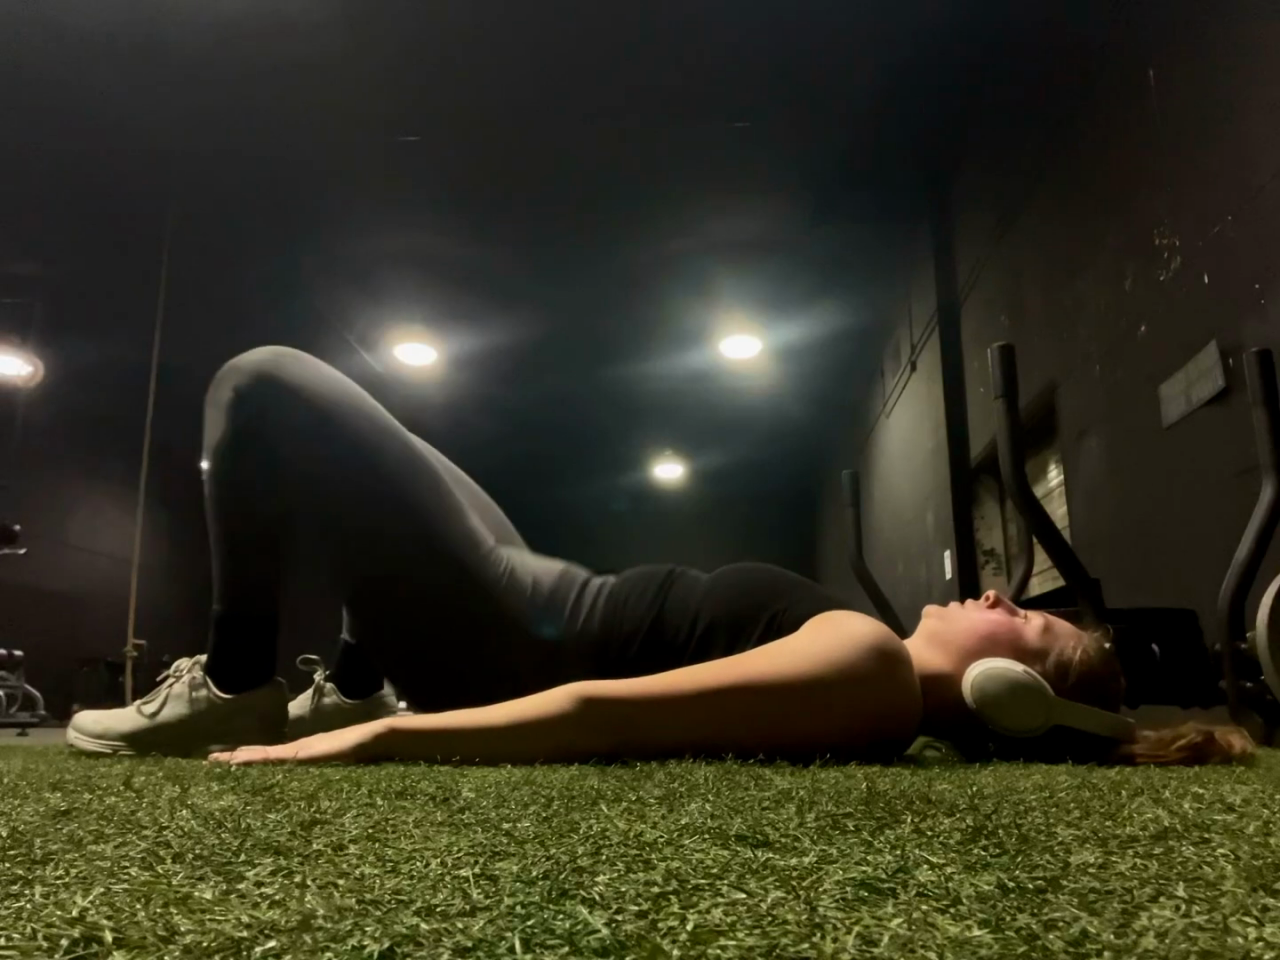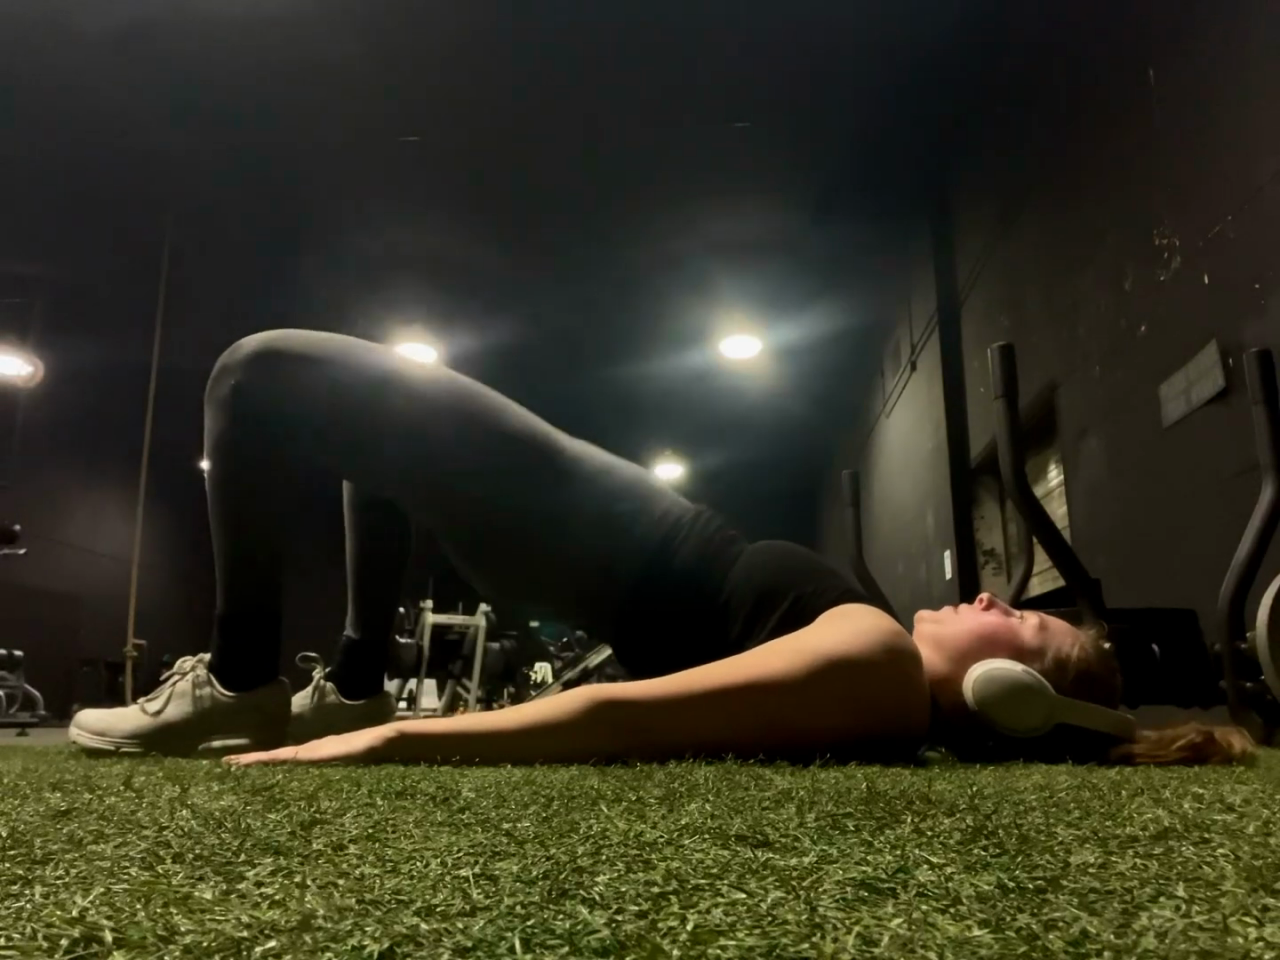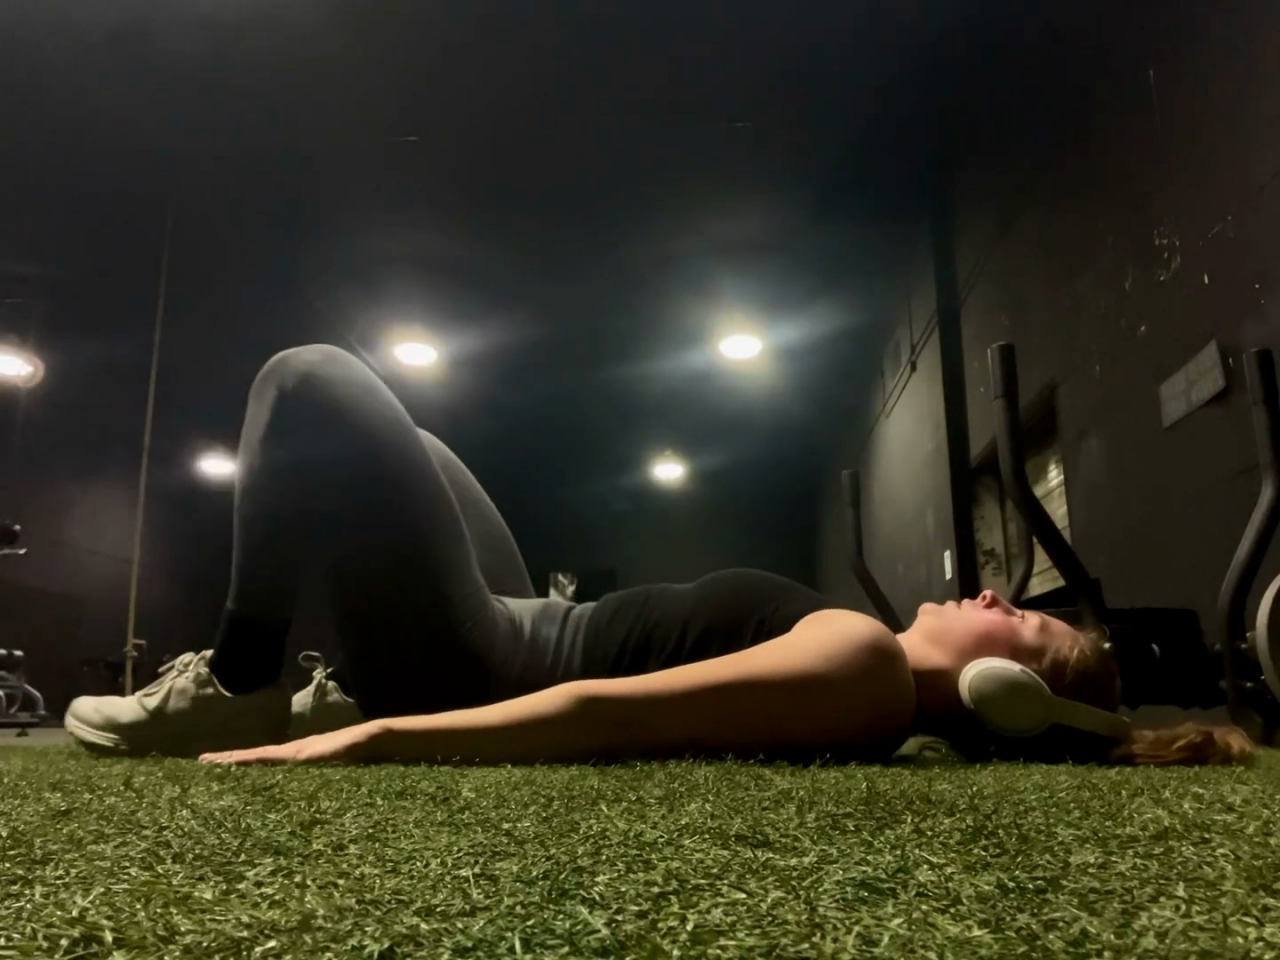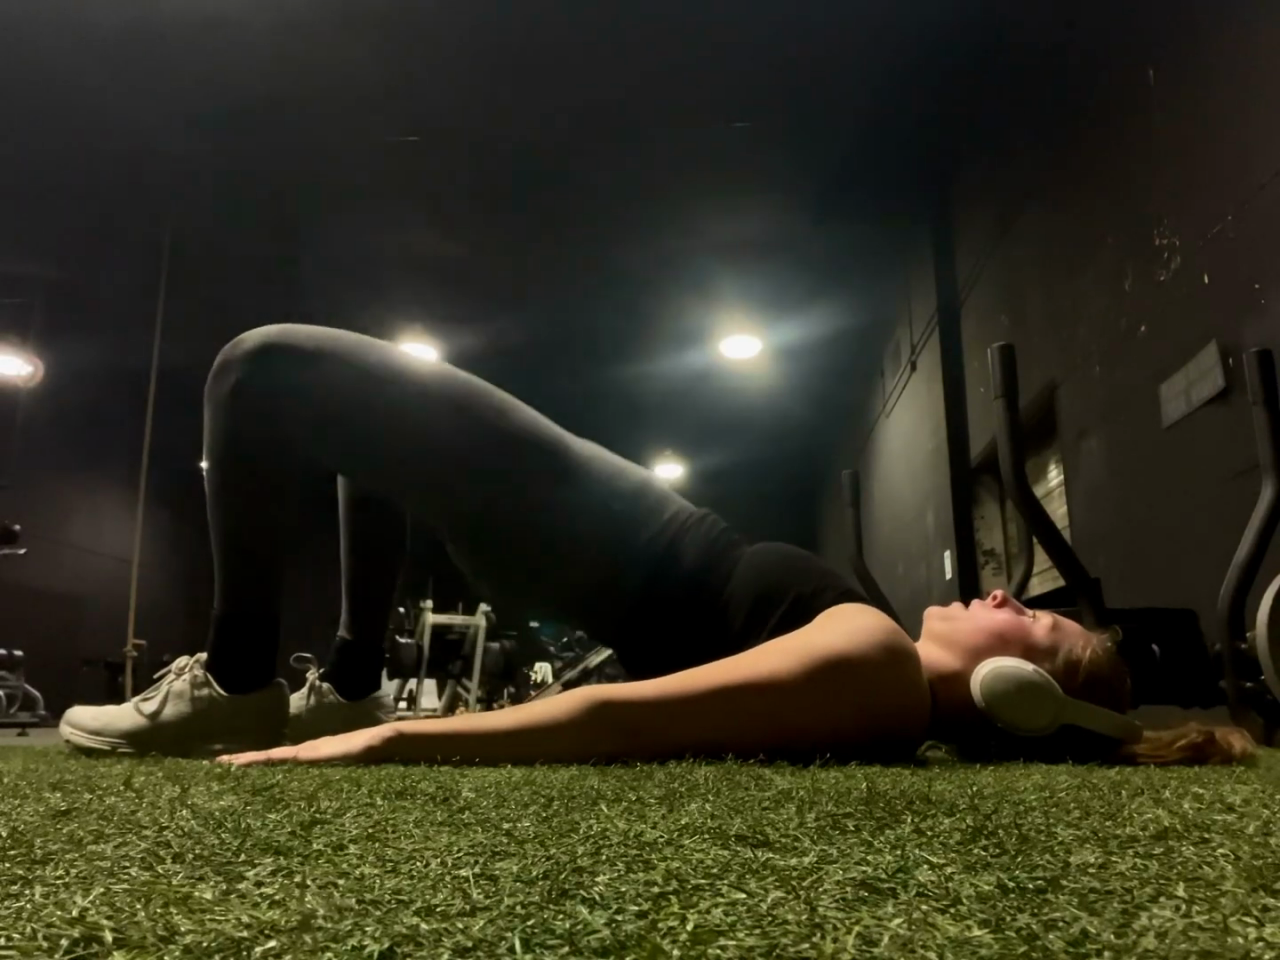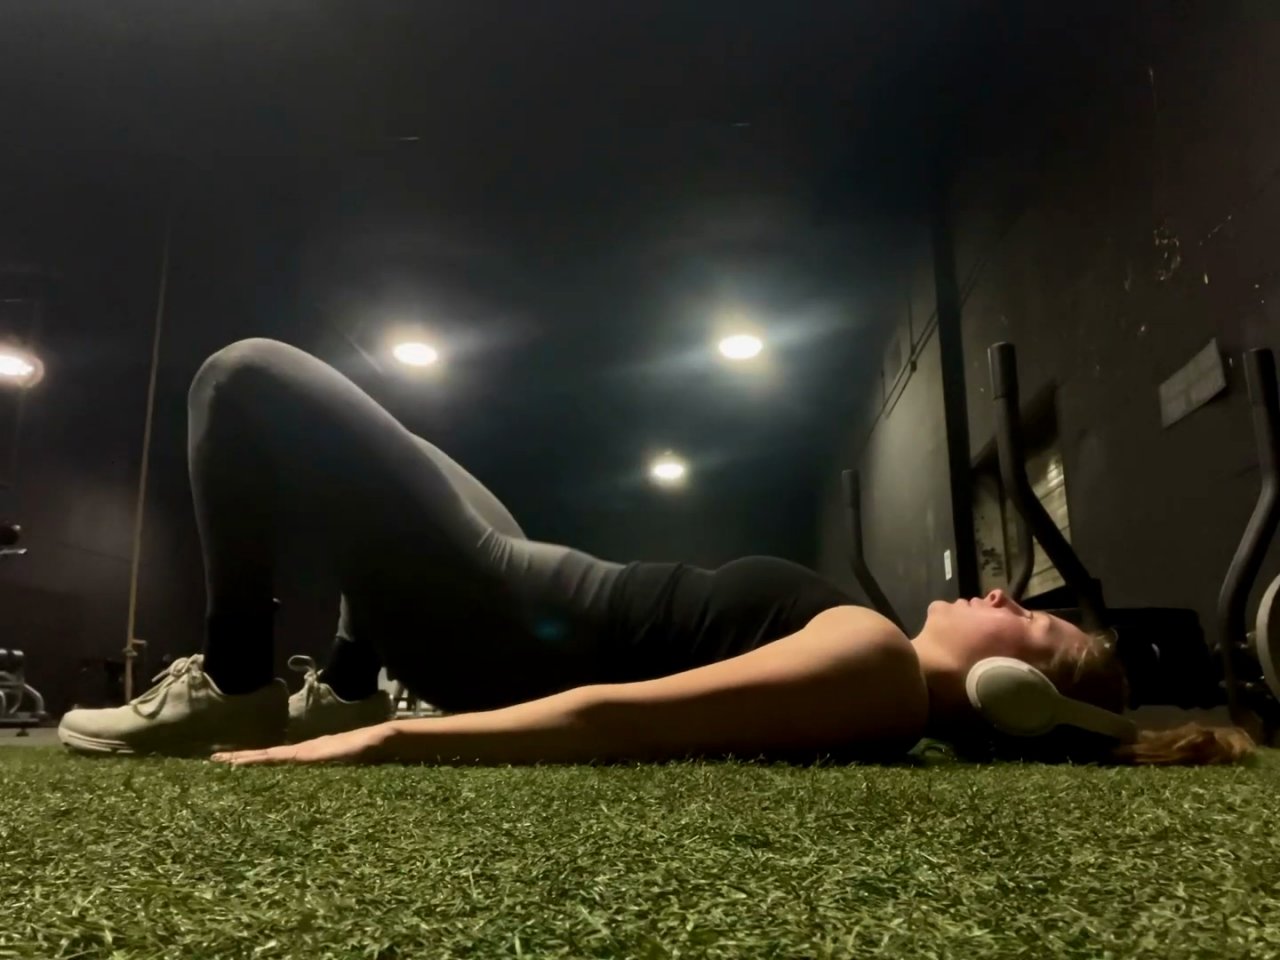
dt=1s
person 1, frame 1
left shoulder: (863, 672)
right shoulder: (898, 689)
left elbow: (604, 717)
left wrist: (379, 742)
left hip: (503, 628)
right hip: (538, 607)
left knee: (262, 387)
right knee: (369, 453)
left ankle: (231, 693)
right ankle: (348, 687)
person 1, frame 2
left shoulder: (875, 669)
right shoulder: (905, 686)
left elbow: (620, 718)
left wrist: (392, 743)
right hip: (605, 522)
left knee: (262, 375)
right knee: (368, 427)
left ankle: (237, 690)
right ankle: (351, 684)
person 1, frame 3
left shoulder: (857, 670)
right shoulder: (884, 688)
left elbow: (604, 716)
left wrist: (367, 740)
left hip: (473, 669)
right hip: (520, 636)
left knee: (310, 382)
right knee: (411, 450)
left ankle: (235, 689)
right ankle: (339, 690)
person 1, frame 4
left shoulder: (869, 674)
right shoulder: (906, 688)
left elbow: (620, 722)
left wrist: (391, 742)
right hip: (601, 533)
left knee: (265, 370)
right knee: (364, 416)
left ankle: (233, 691)
right ankle: (344, 684)
person 1, frame 5
left shoulder: (873, 670)
right shoulder: (900, 685)
left elbow: (616, 722)
left wrist: (384, 744)
left hip: (495, 625)
right hip: (533, 596)
left knee: (246, 379)
right knee: (380, 436)
left ankle: (229, 695)
right ankle: (340, 689)
